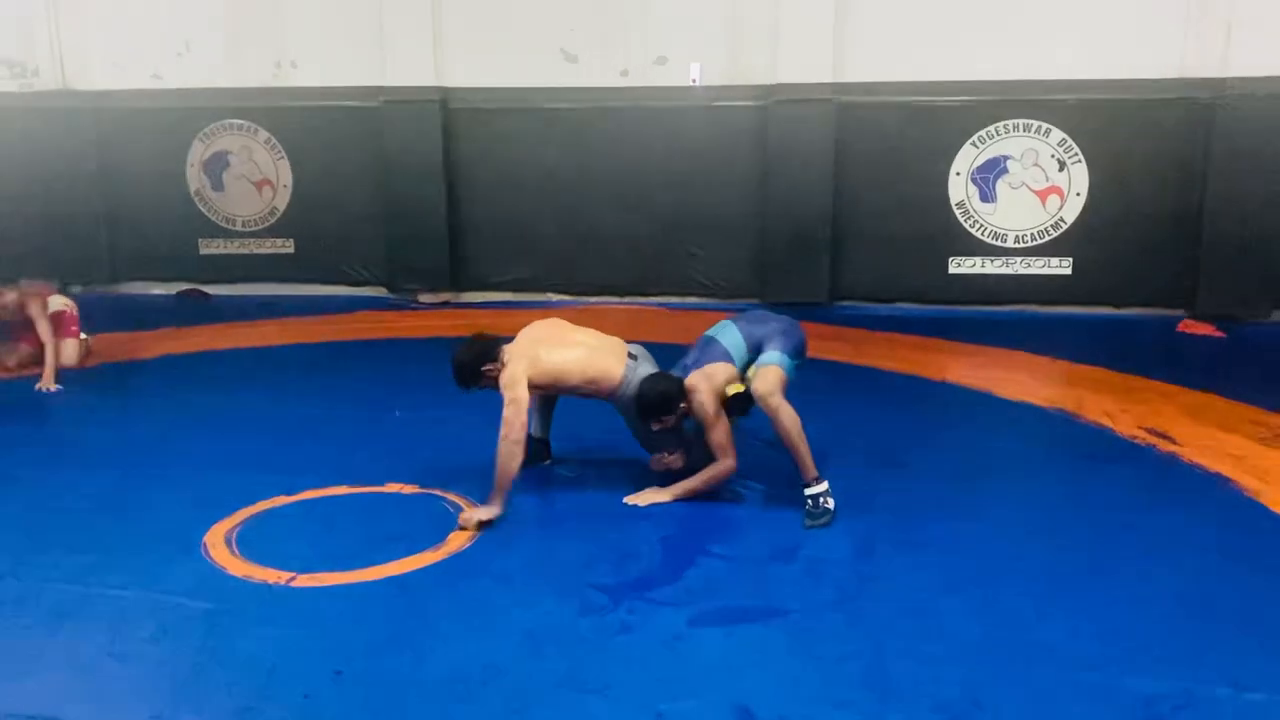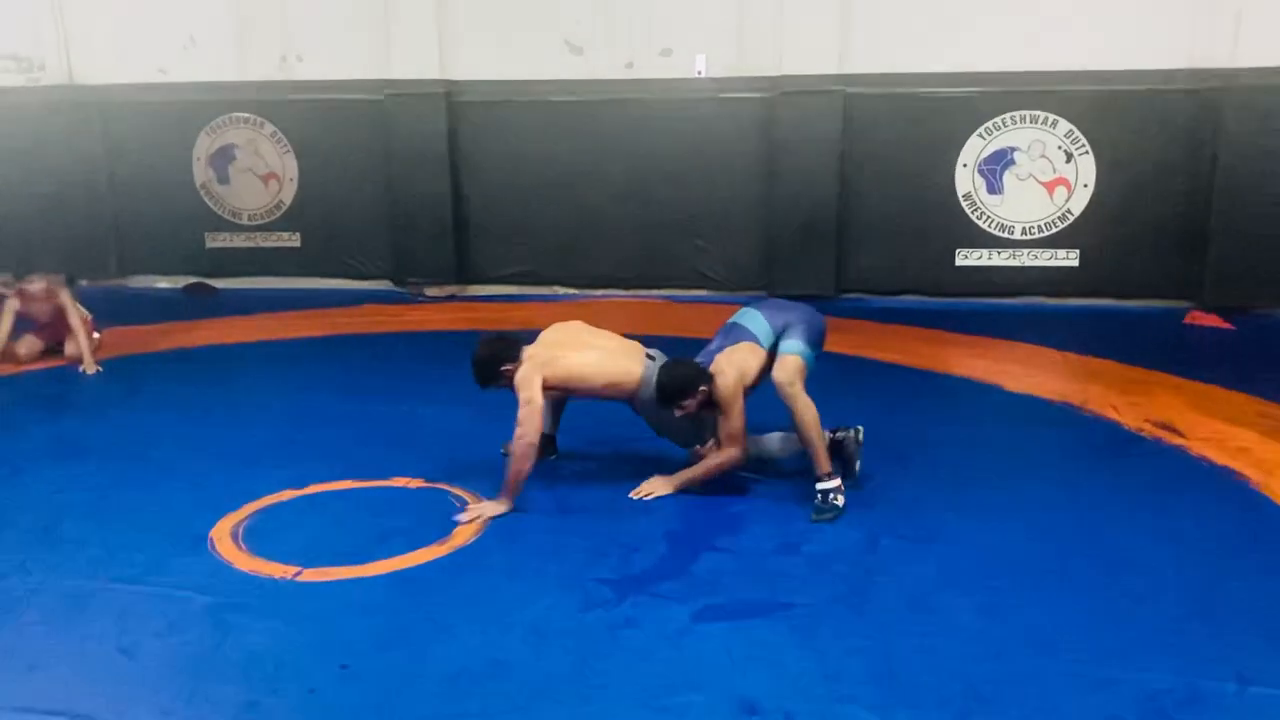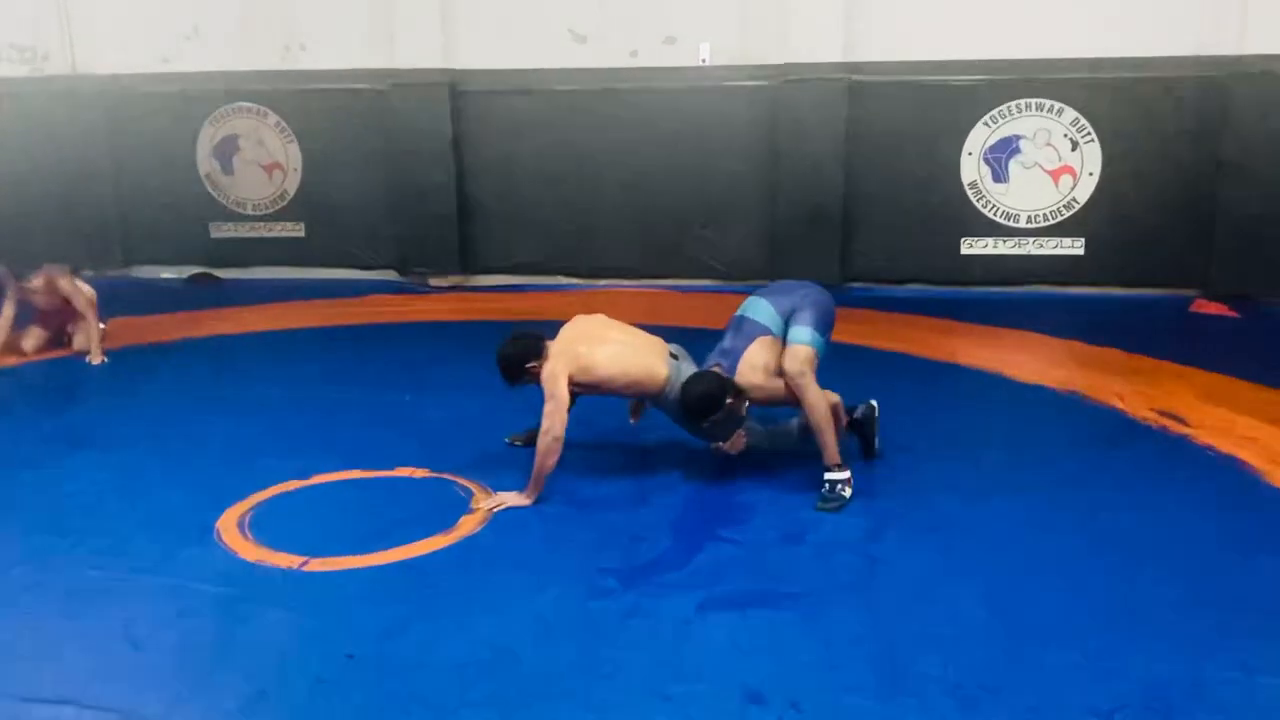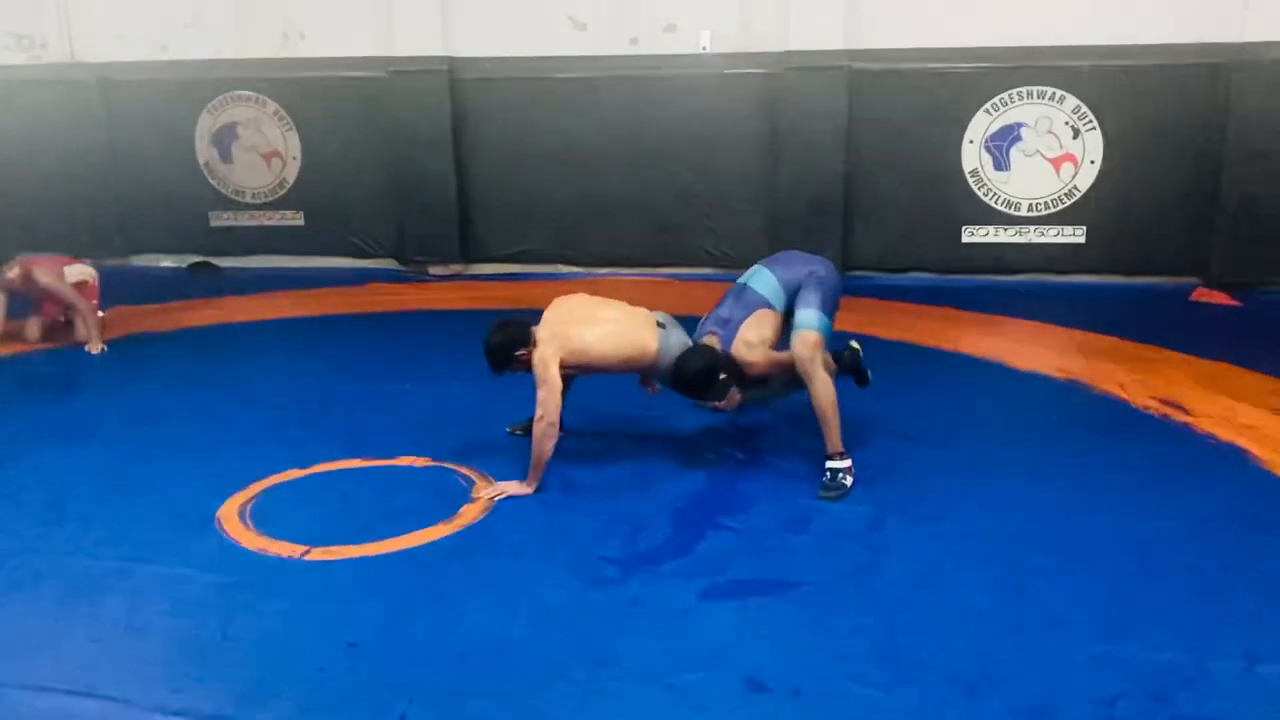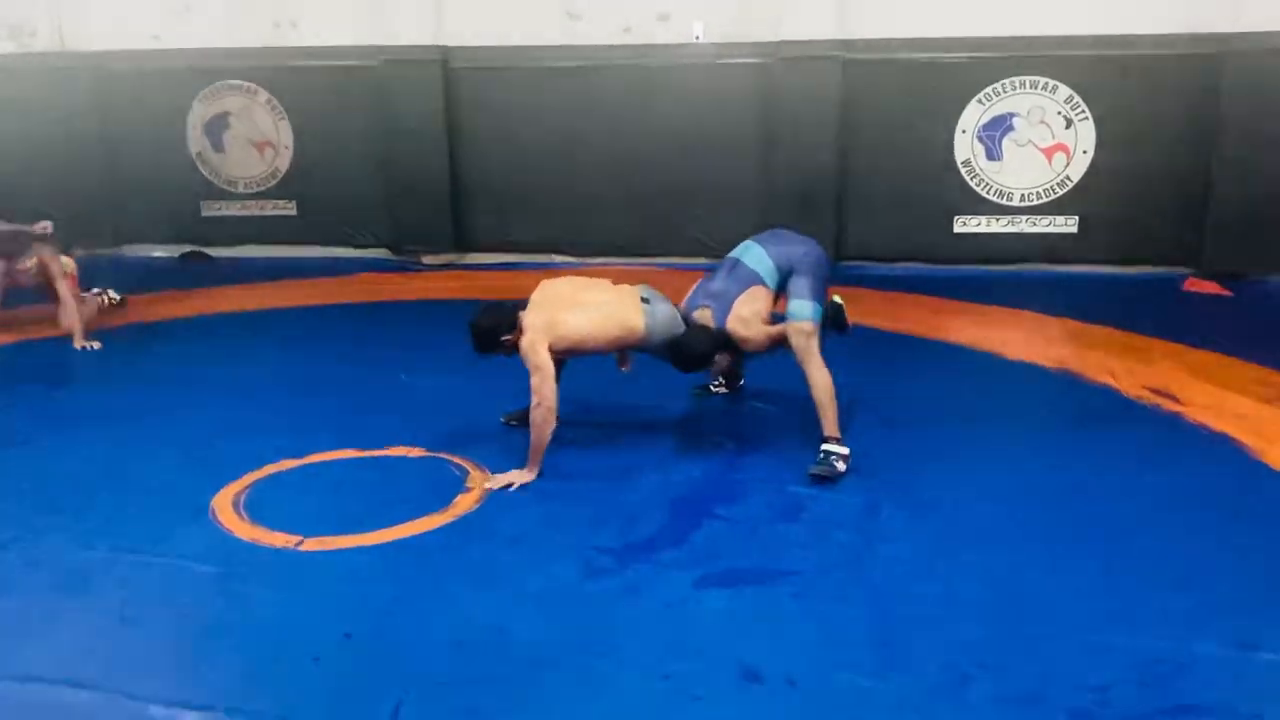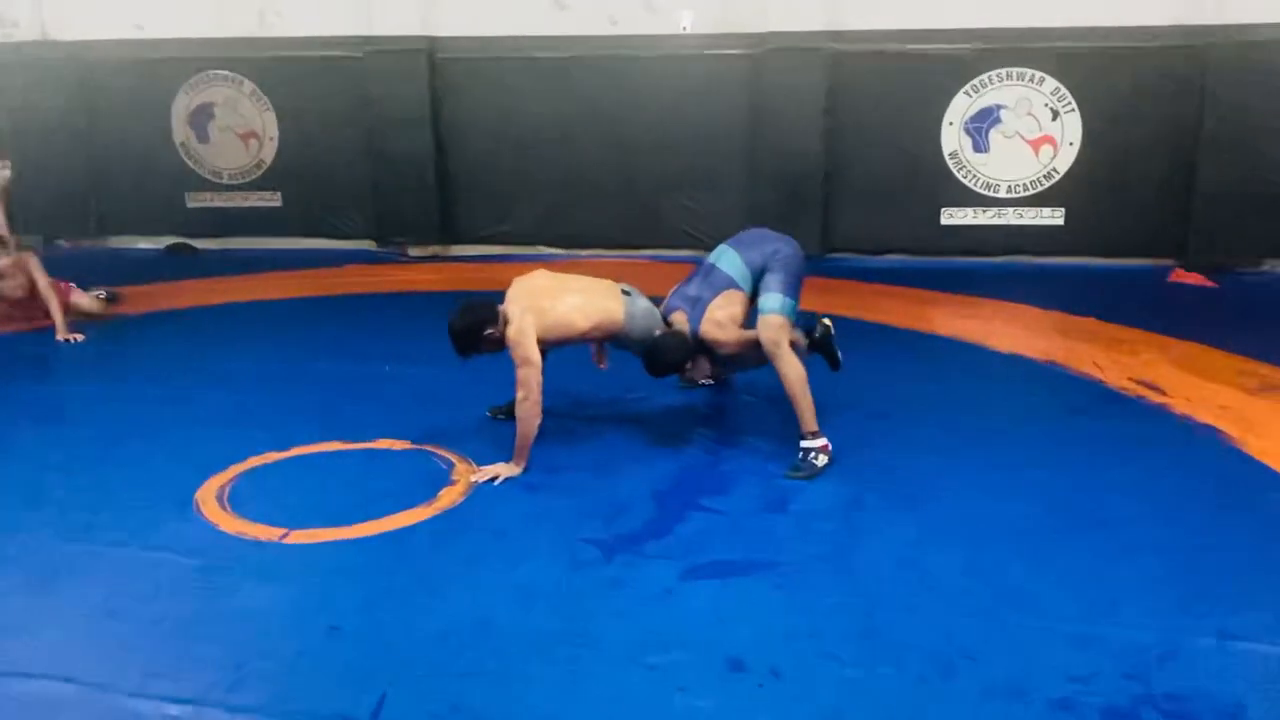
dt=0.4s
person 1, frame 1
left shoulder: (515, 371)
right shoulder: (533, 331)
left elbow: (512, 439)
left wrist: (494, 505)
left hip: (634, 385)
right hip: (633, 355)
left knee: (674, 456)
right ankle: (538, 448)
person 1, frame 2
left shoulder: (527, 372)
right shoulder: (553, 332)
left elbow: (526, 440)
left wrist: (505, 502)
left hip: (651, 388)
right hip: (651, 360)
left ankle: (832, 441)
person 1, frame 3
left shoulder: (554, 368)
right shoulder: (577, 326)
left elbow: (554, 435)
left wrist: (529, 494)
left hip: (677, 389)
right hip: (672, 354)
left knee: (751, 438)
person 1, frame 4
left shoulder: (545, 354)
right shoulder: (561, 307)
left elbow: (547, 421)
left wrist: (529, 484)
left hip: (668, 353)
right hip: (660, 323)
person 1, frame 5
left shoulder: (532, 341)
right shoulder: (544, 290)
left elbow: (544, 406)
right elbow: (607, 284)
left wrist: (530, 471)
left hip: (655, 327)
right hip: (642, 296)
person 1, frame 6
left shoulder: (520, 332)
right shoulder: (520, 286)
left elbow: (529, 397)
left wrist: (518, 463)
left hip: (634, 324)
right hip: (622, 295)
person 2, frame 1
left shoulder: (701, 396)
right shoulder: (671, 388)
left elbow: (727, 463)
left wrist: (670, 493)
left hip: (779, 332)
right hip: (746, 326)
left knee: (765, 392)
left ankle: (816, 486)
person 2, frame 2
left shoulder: (724, 382)
right shoulder: (691, 377)
left elbow: (733, 451)
left wrist: (673, 483)
left hip: (799, 319)
right hip: (762, 315)
left knee: (785, 380)
left ankle: (830, 482)
person 2, frame 3
left shoulder: (754, 384)
right shoulder: (709, 376)
left elbow: (830, 400)
left hip: (808, 300)
right hip: (772, 298)
left knee: (797, 373)
left ankle: (837, 472)
person 2, frame 4
left shoulder: (750, 358)
right shoulder: (702, 343)
left elbow: (804, 360)
right wrist: (738, 388)
left hip: (814, 275)
right hip: (780, 268)
left knee: (807, 357)
left ankle: (839, 460)
person 2, frame 5
left shoulder: (745, 334)
right shoulder: (687, 310)
left elbow: (793, 333)
left hip: (802, 255)
right hip: (766, 246)
left knee: (804, 346)
left ankle: (835, 445)
right ankle: (731, 378)
person 2, frame 6
left shoulder: (720, 337)
right shoulder: (667, 312)
left elbow: (767, 340)
left hip: (779, 254)
right hip: (749, 244)
left knee: (774, 339)
left ankle: (815, 441)
